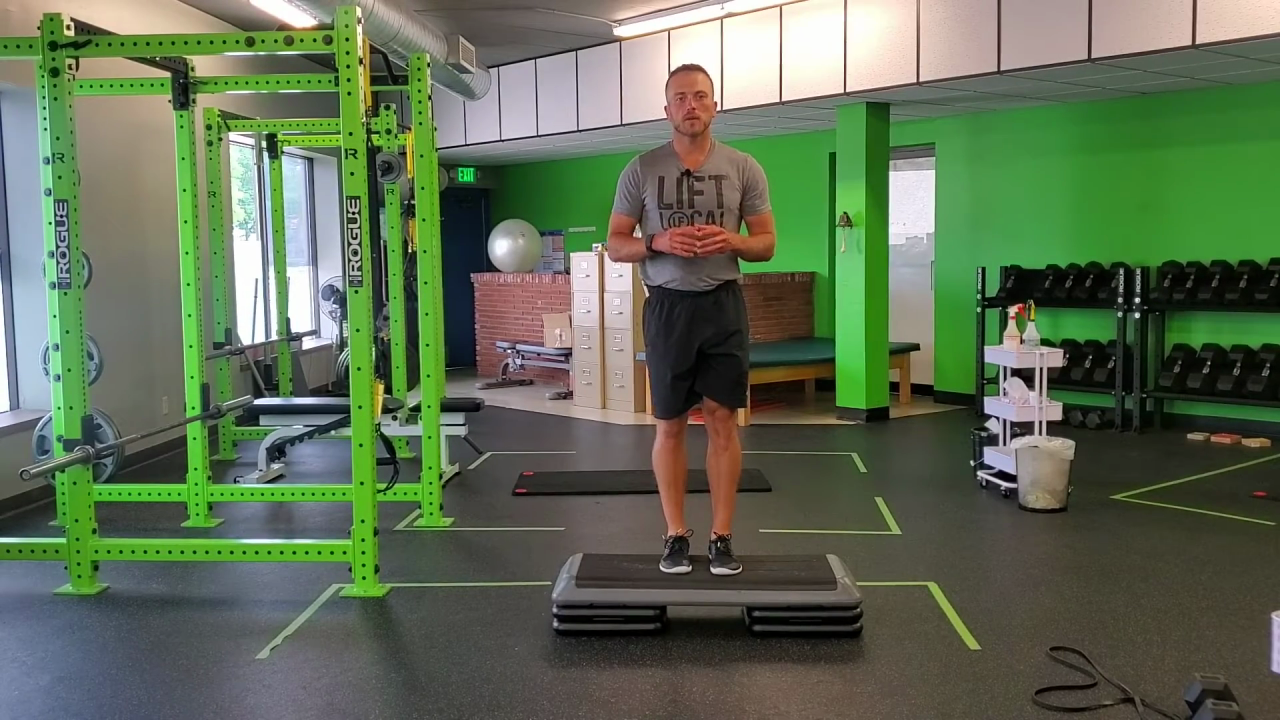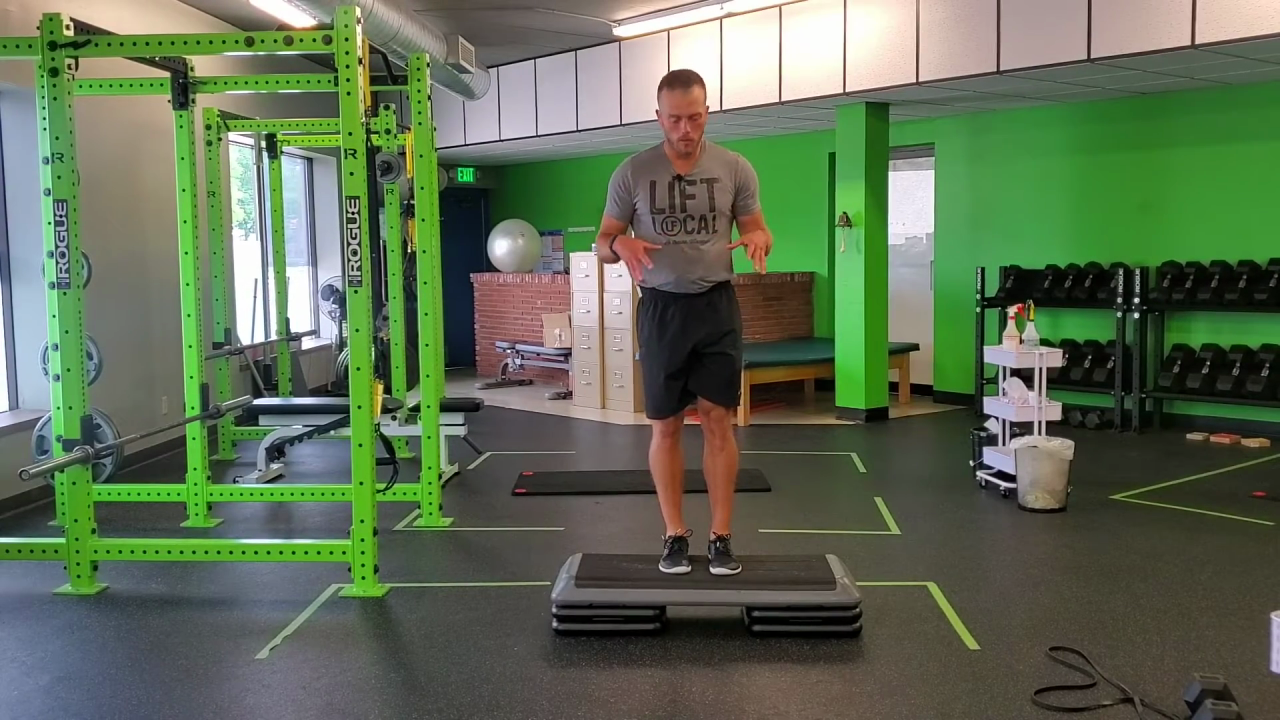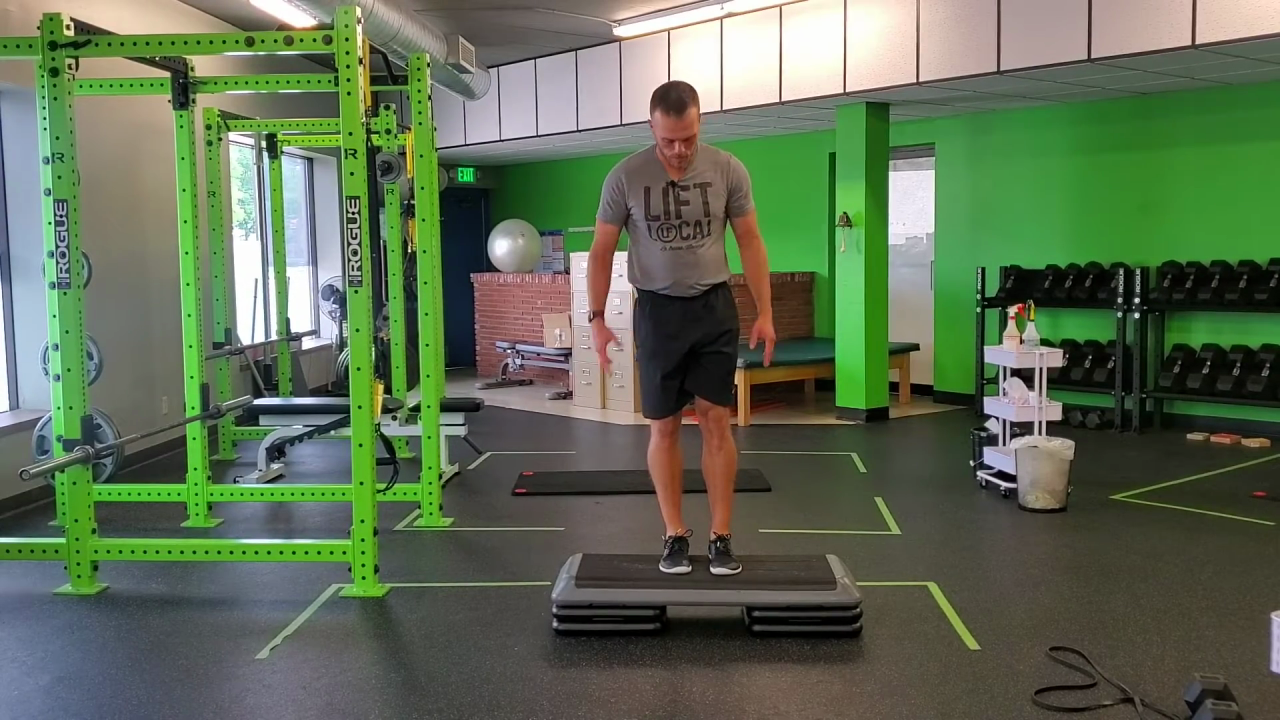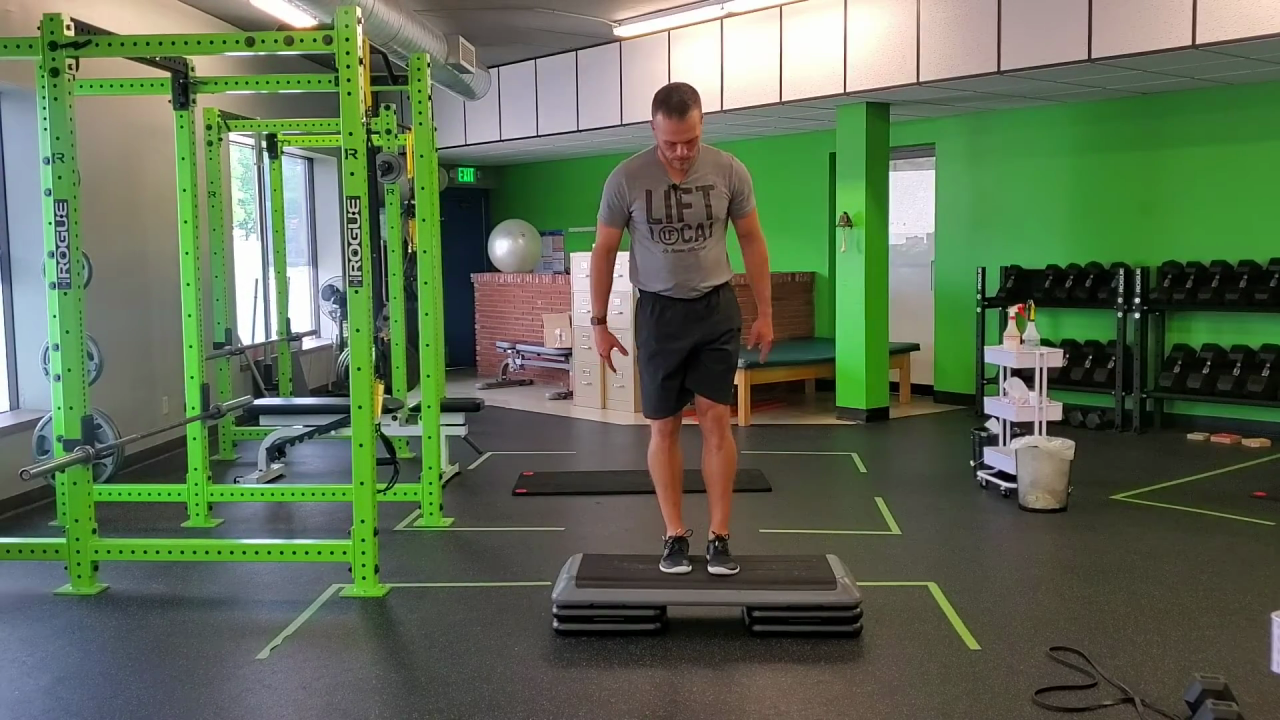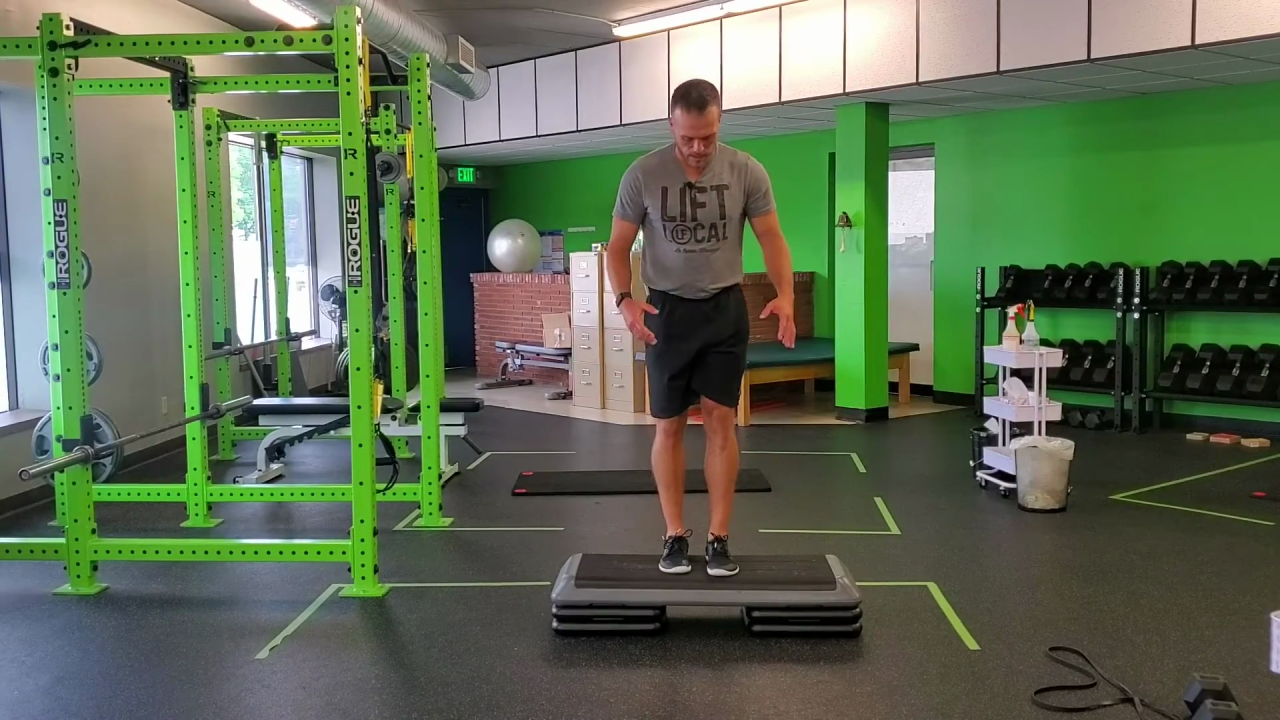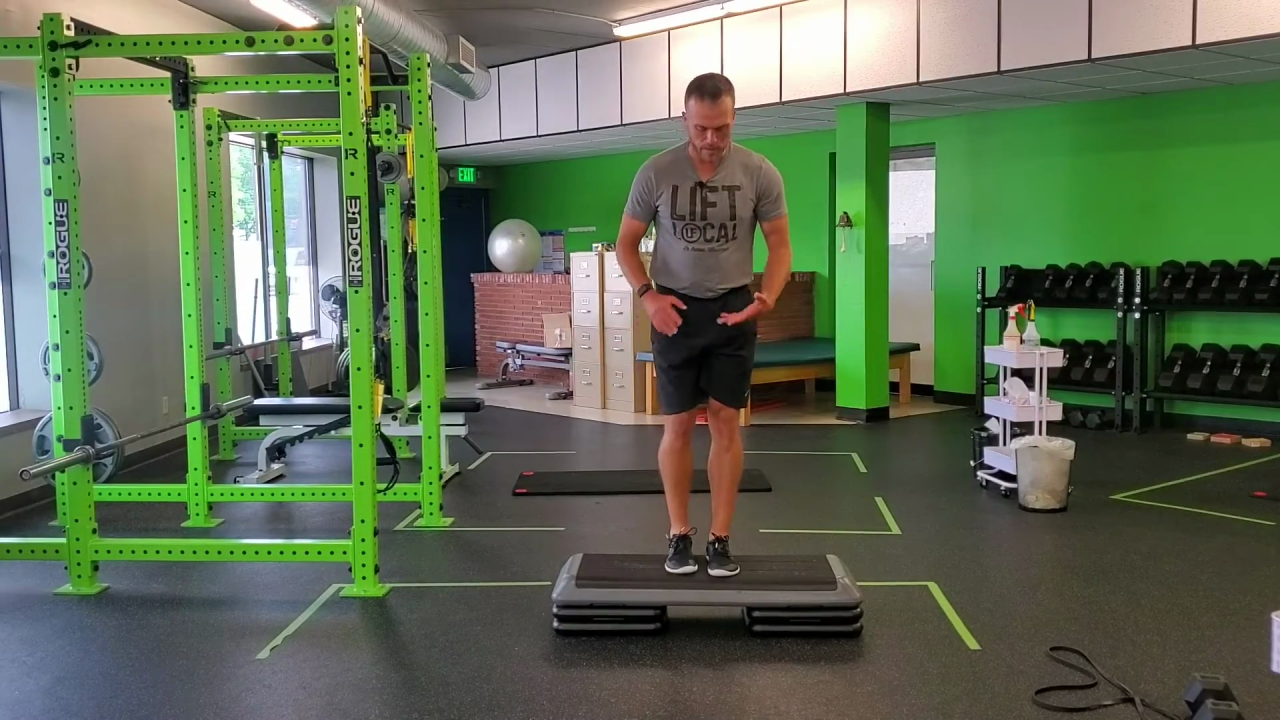
dt=0.4s
person 1, frame 1
left shoulder: (743, 168)
right shoulder: (641, 170)
left elbow: (766, 243)
right elbow: (615, 244)
left wrist: (735, 239)
right wrist: (656, 242)
left hip: (722, 304)
right hip: (668, 307)
left knee: (722, 420)
right knee: (670, 424)
left ankle: (721, 537)
right ankle: (676, 535)
person 1, frame 2
left shoulder: (735, 168)
right shoulder: (632, 173)
left elbow: (756, 228)
right elbow: (604, 238)
left wrist: (759, 238)
right wrist: (618, 246)
left hip: (717, 306)
right hip: (661, 309)
left knee: (718, 420)
right knee: (666, 425)
left ankle: (721, 537)
right ankle: (674, 535)
person 1, frame 3
left shoulder: (728, 169)
right shoulder: (625, 177)
left elbow: (749, 240)
right elbow: (602, 249)
left wrist: (763, 312)
right wrist: (597, 317)
left hip: (714, 307)
right hip: (658, 310)
left knee: (715, 420)
right knee: (664, 425)
left ankle: (720, 537)
right ankle: (675, 535)
person 1, frame 4
left shoulder: (729, 171)
right shoulder: (625, 179)
left elbow: (752, 240)
right elbow: (603, 251)
left wrist: (764, 313)
right wrist: (599, 323)
left hip: (716, 307)
right hip: (659, 311)
left knee: (716, 419)
right knee: (664, 425)
left ankle: (719, 537)
right ankle: (675, 535)
person 1, frame 5
left shoulder: (746, 172)
right shoulder: (642, 175)
left elbow: (771, 238)
right elbow: (618, 246)
left wrist: (785, 294)
right wrist: (625, 299)
left hip: (725, 308)
right hip: (666, 310)
left knee: (720, 419)
right knee: (669, 425)
left ankle: (719, 538)
right ankle: (675, 535)
person 1, frame 6
left shoulder: (760, 173)
right shoulder: (656, 173)
left elbow: (780, 245)
right elbow: (626, 243)
left wrist: (769, 296)
right wrist: (647, 293)
left hip: (735, 312)
right hip: (677, 313)
left knee: (725, 421)
right knee: (679, 424)
left ankle: (720, 539)
right ankle: (679, 535)
